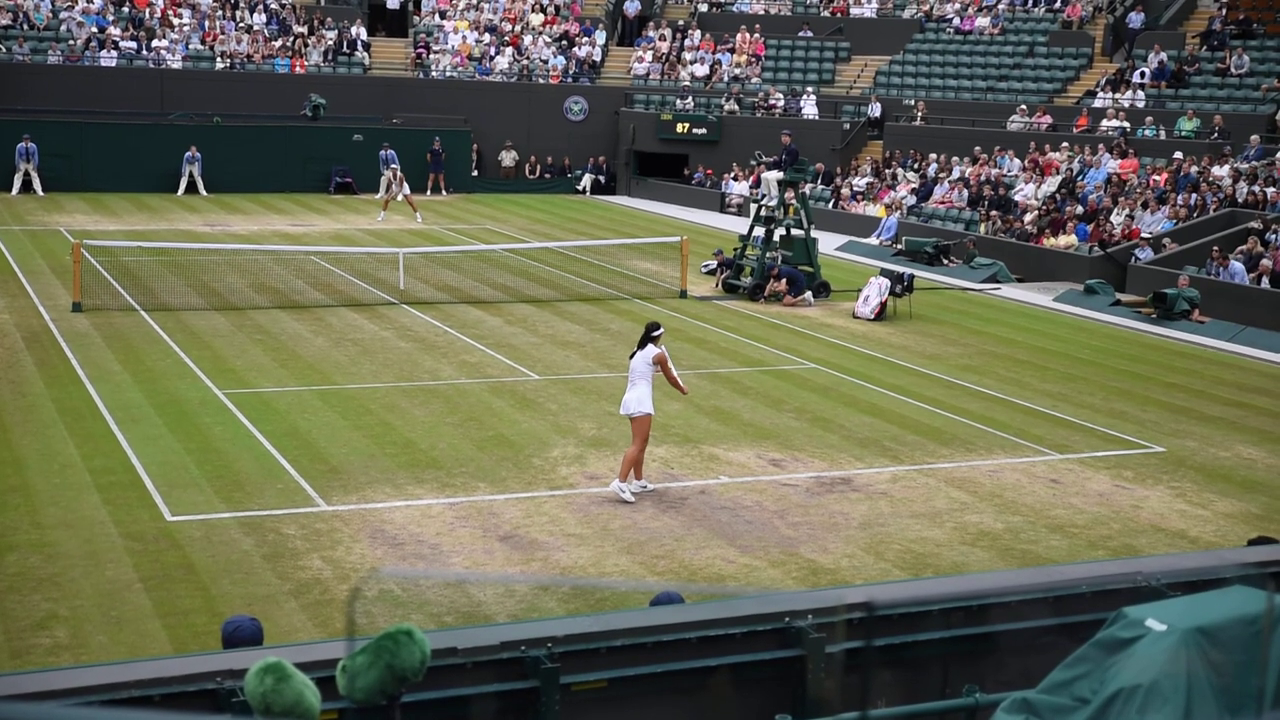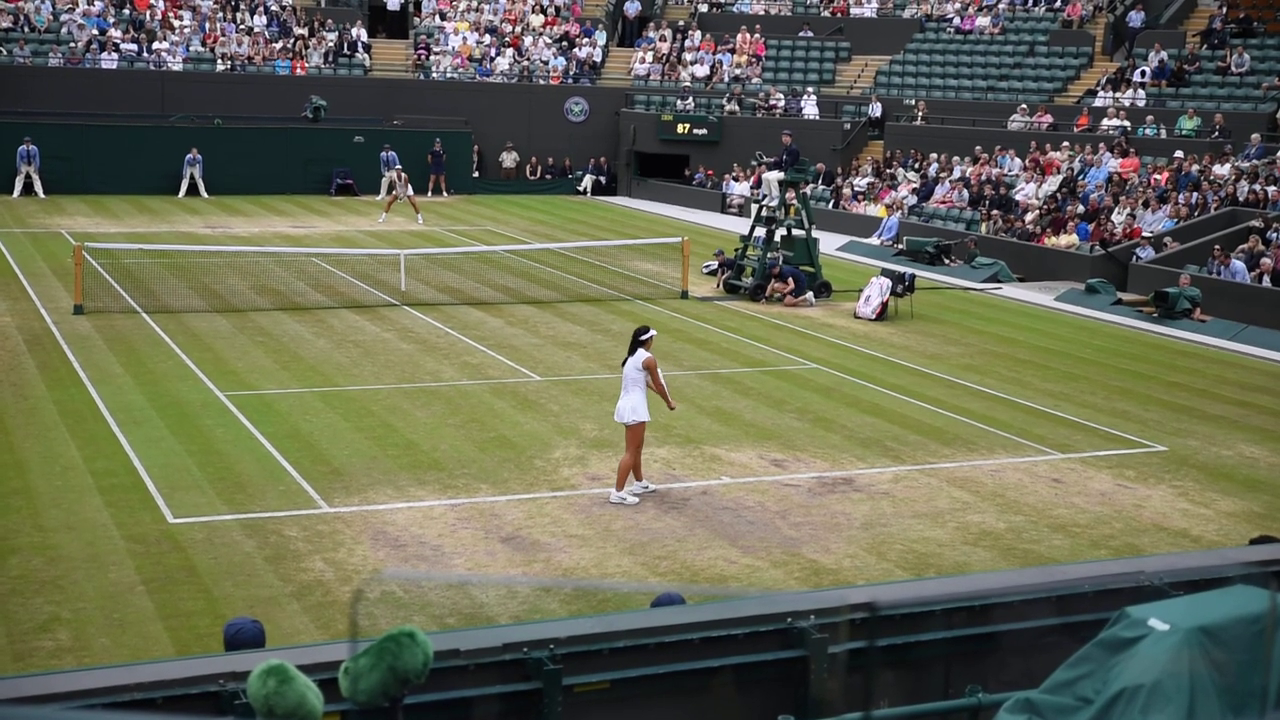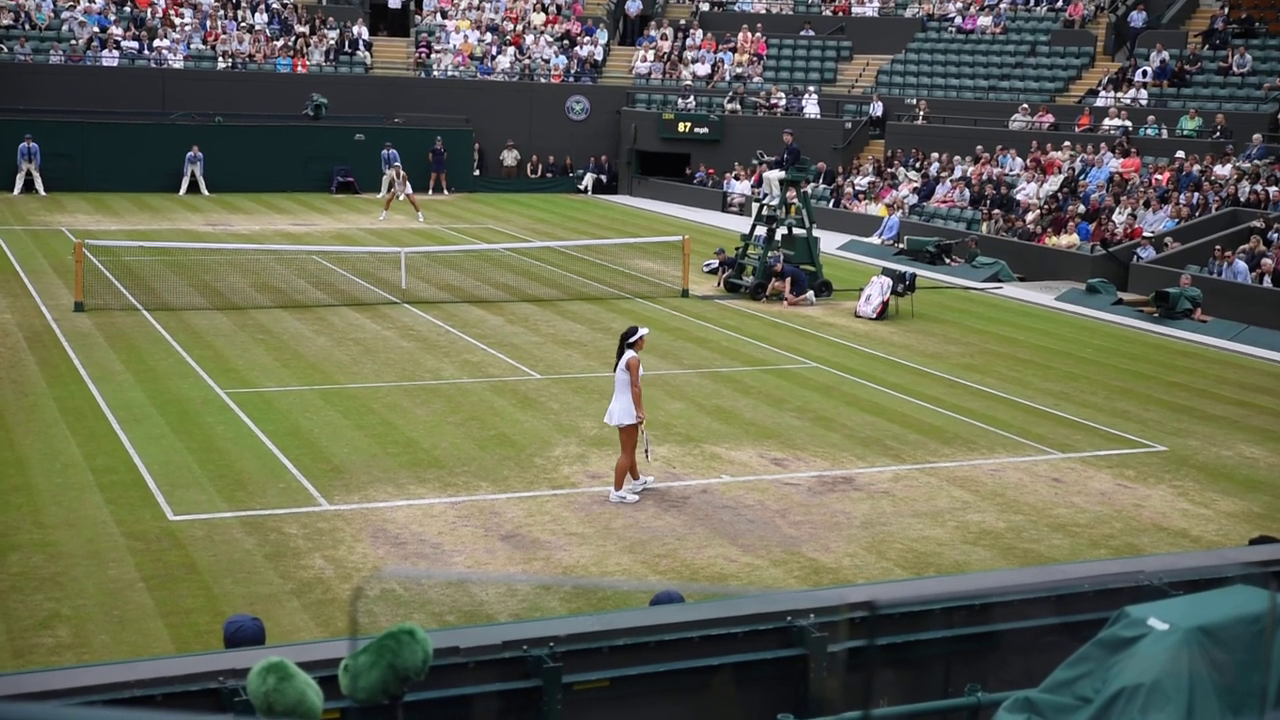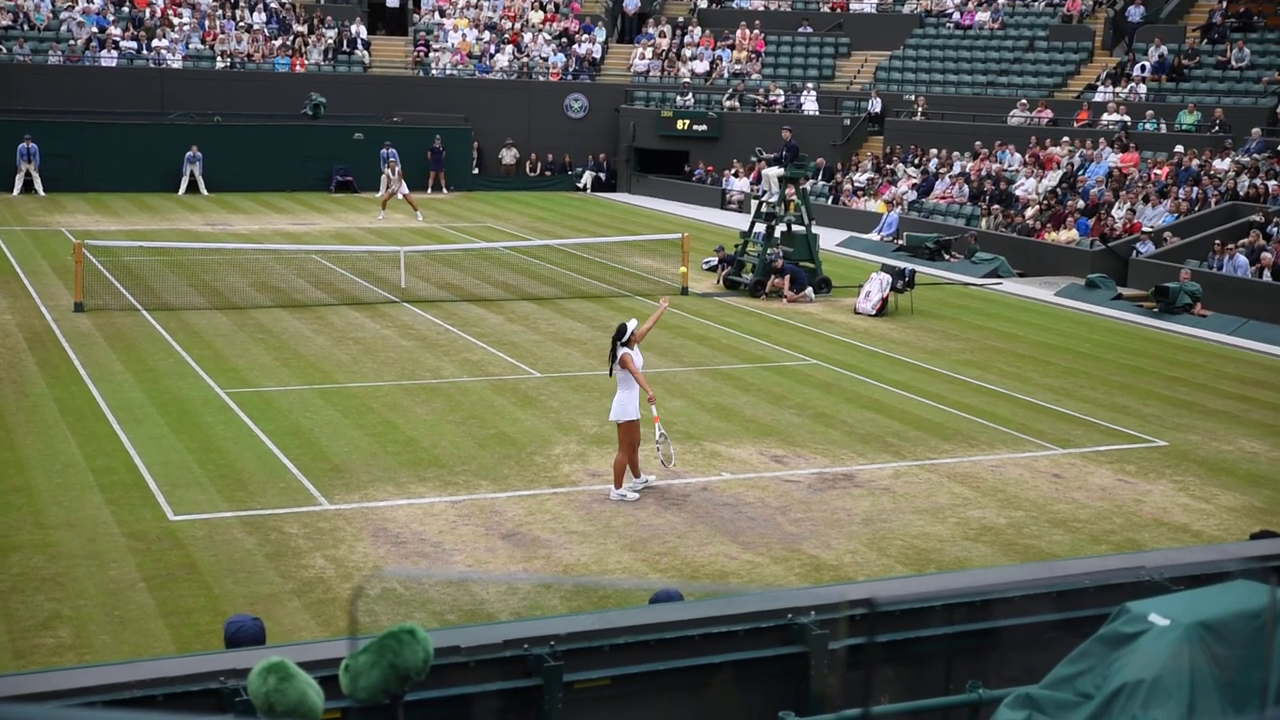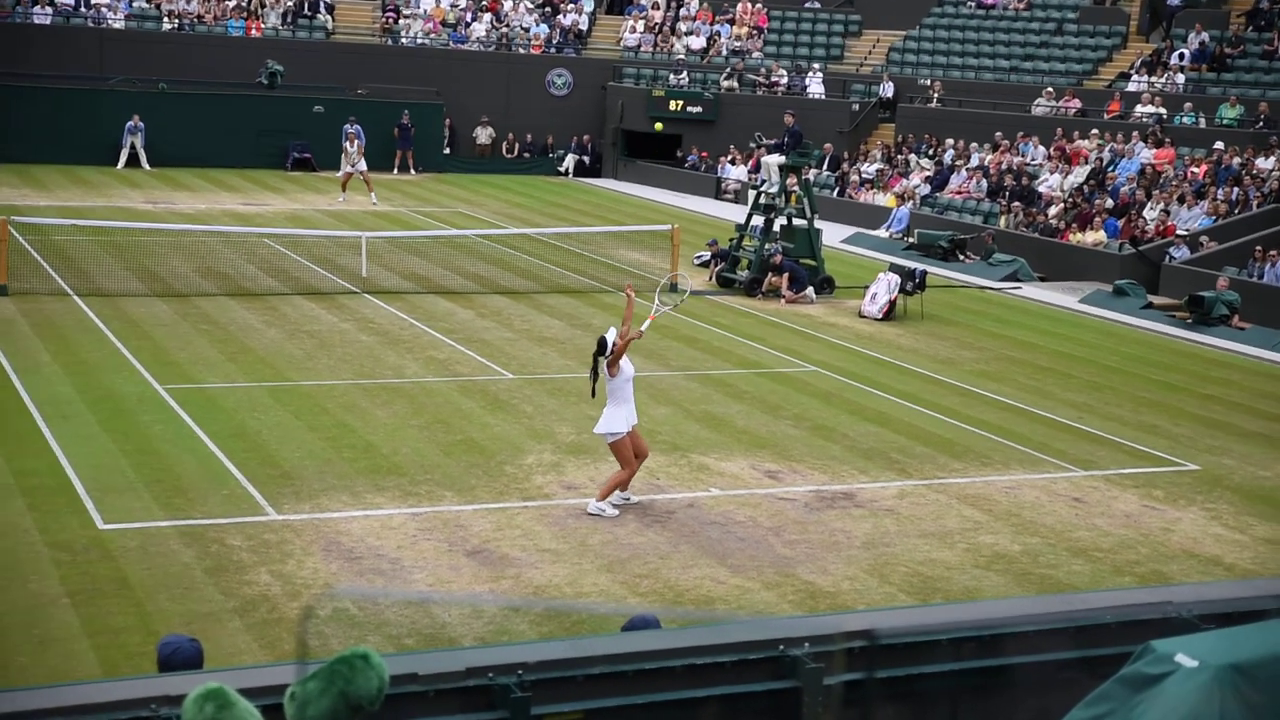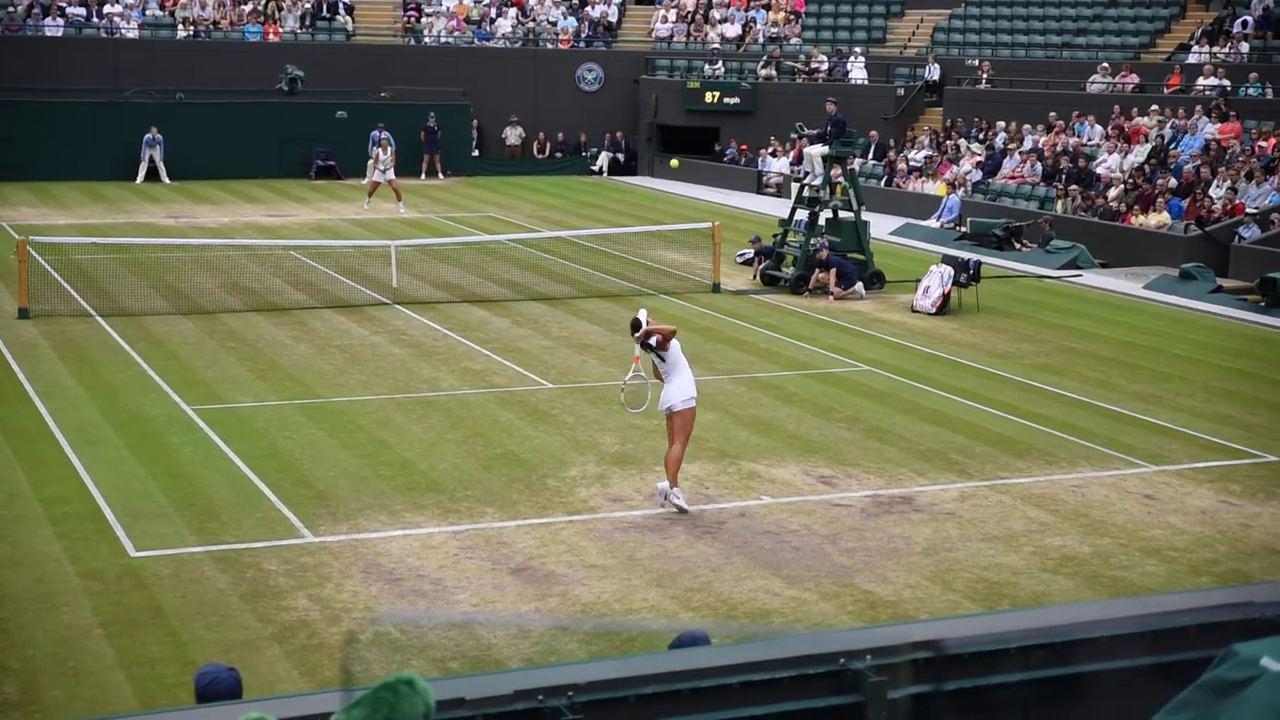
dt=0.4s
person 1, frame 1
left shoulder: (639, 351)
right shoulder: (658, 354)
right elbow: (671, 378)
right wrist: (682, 389)
left hip: (630, 399)
right hip: (641, 401)
left knee: (641, 443)
right knee: (637, 445)
left ankle: (638, 482)
right ankle: (620, 482)
person 1, frame 2
left shoulder: (633, 356)
right shoulder: (648, 359)
right elbow: (659, 385)
left wrist: (653, 387)
right wrist: (669, 402)
left hip: (625, 405)
right hip: (635, 408)
left knee: (637, 448)
right knee: (631, 452)
left ankle: (639, 483)
right ankle: (618, 492)
person 1, frame 3
left shoulder: (627, 356)
right shoulder: (633, 359)
right elbow: (635, 387)
left wrist: (637, 411)
right wrist: (639, 411)
left hip: (621, 409)
right hip: (625, 411)
left knee: (630, 449)
right knee: (627, 452)
left ankle: (637, 481)
right ankle: (617, 492)
person 1, frame 4
left shoulder: (632, 347)
right shoulder: (625, 356)
left elbow: (647, 326)
right elbow: (636, 372)
left wrist: (661, 308)
right wrist: (648, 391)
left hip: (630, 405)
right hip: (626, 407)
left knee: (634, 444)
right knee: (625, 449)
left ankle: (637, 479)
right ankle: (617, 490)
person 1, frame 5
left shoulder: (619, 358)
right shoulder: (612, 364)
left elbow: (626, 324)
right elbow: (619, 353)
left wrist: (630, 299)
right wrist: (630, 339)
left hip: (623, 420)
right hip: (615, 424)
left knee: (642, 454)
right knee: (628, 469)
left ankle: (622, 493)
right ankle: (597, 503)
person 1, frame 6
left shoulder: (652, 345)
right shoulder: (661, 341)
right elbow: (672, 330)
right wrist: (647, 329)
left hip: (672, 395)
right hip: (682, 394)
left knee: (675, 443)
right knee: (679, 443)
left ankle: (670, 487)
right ankle: (670, 487)
